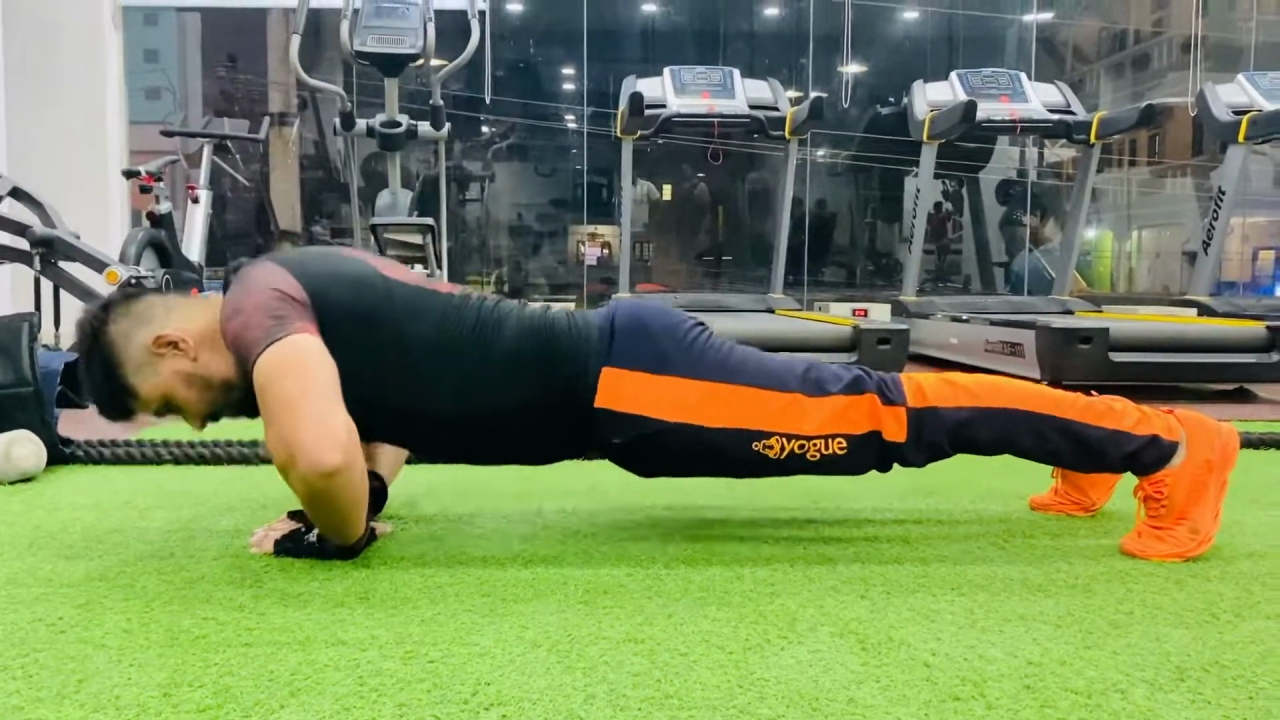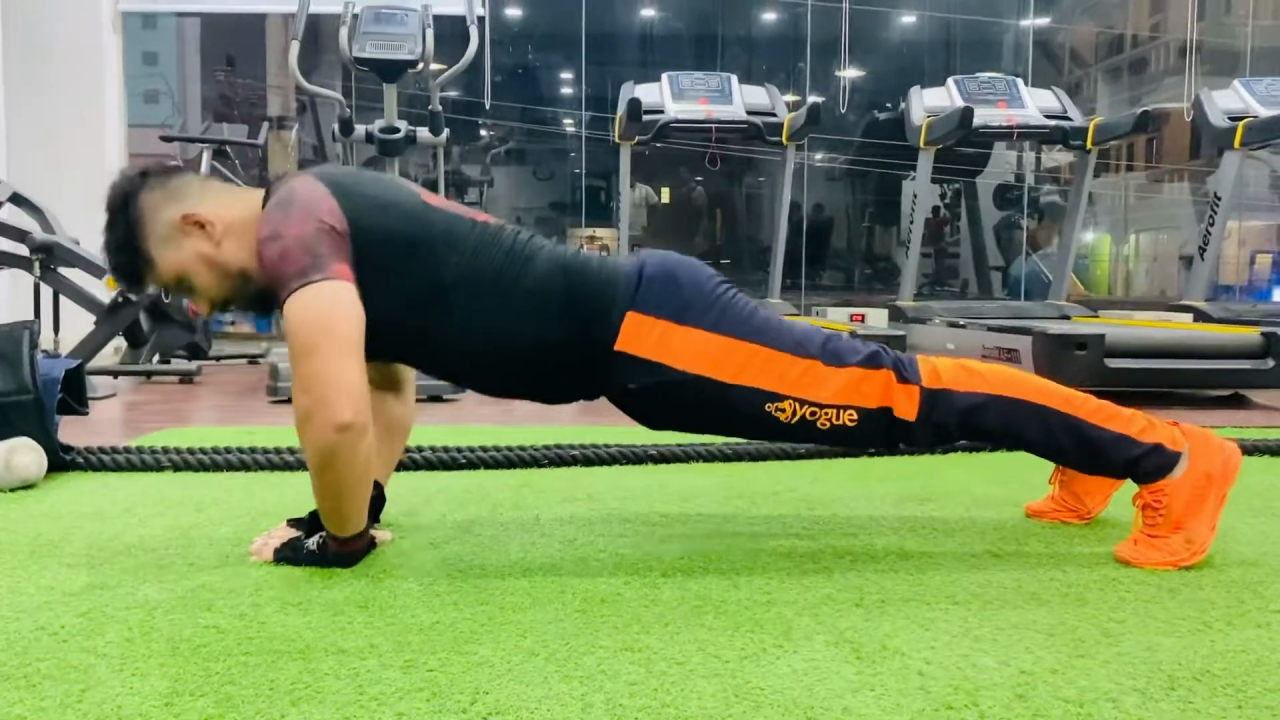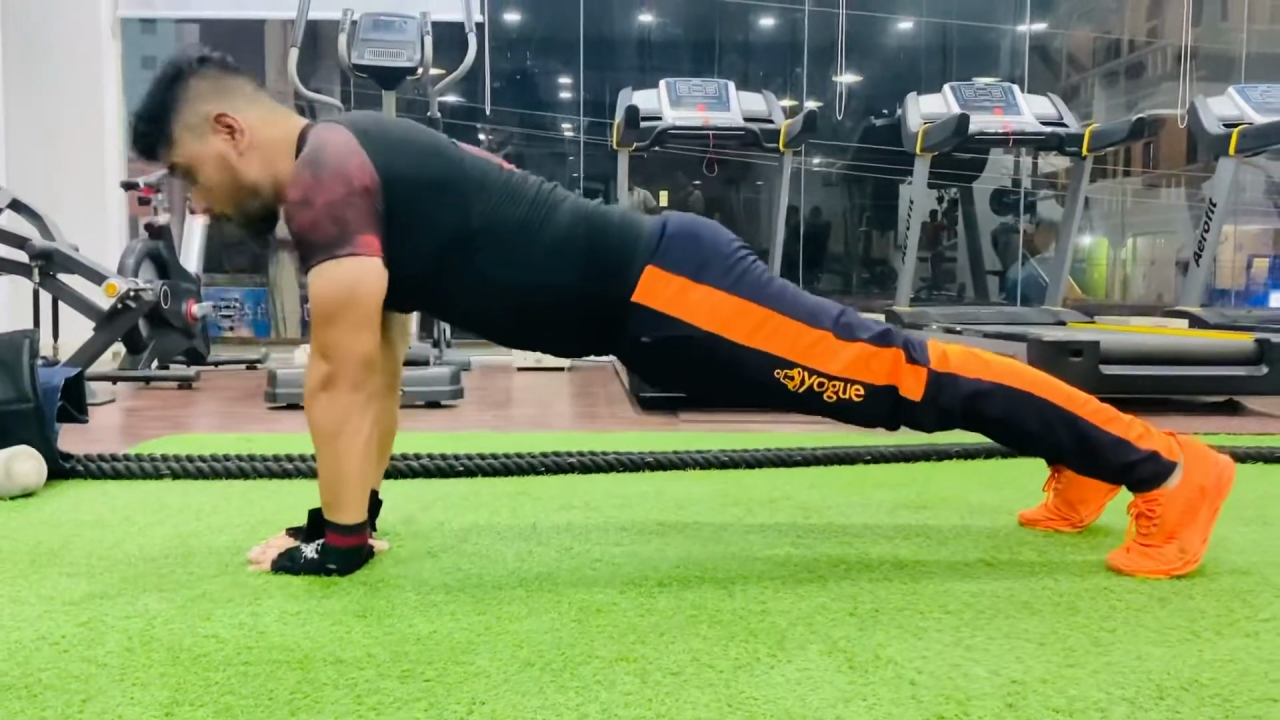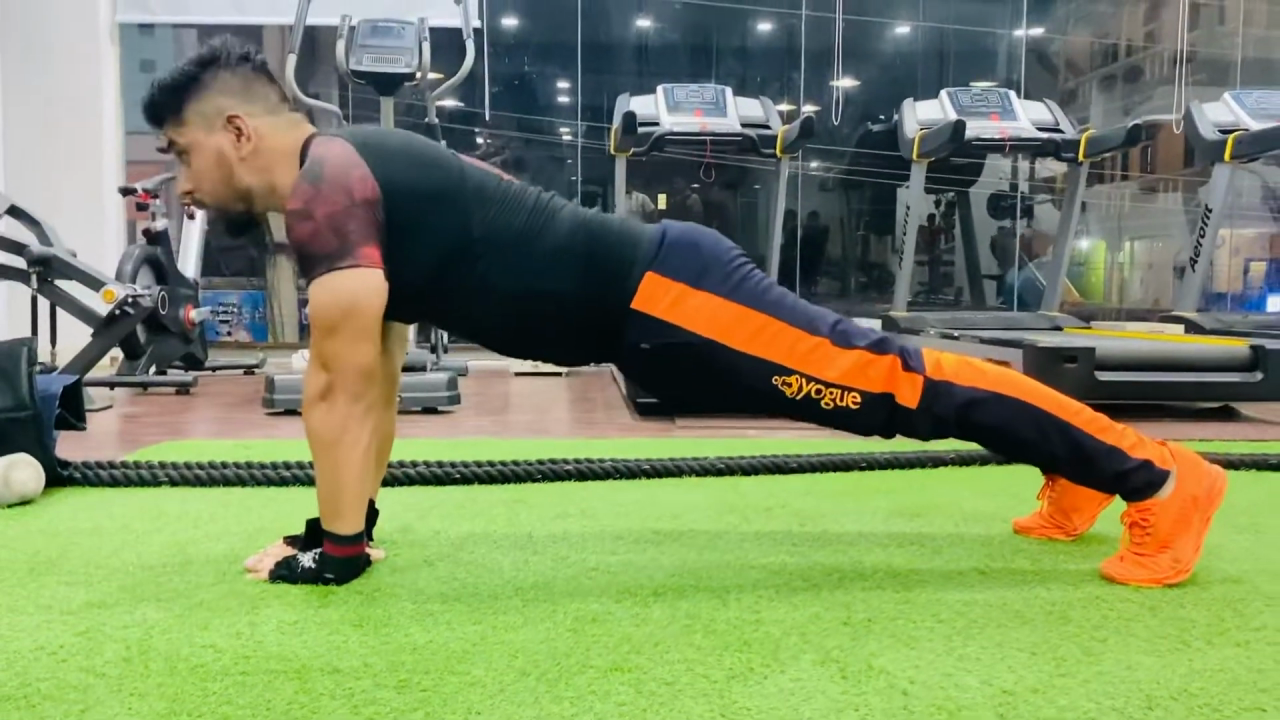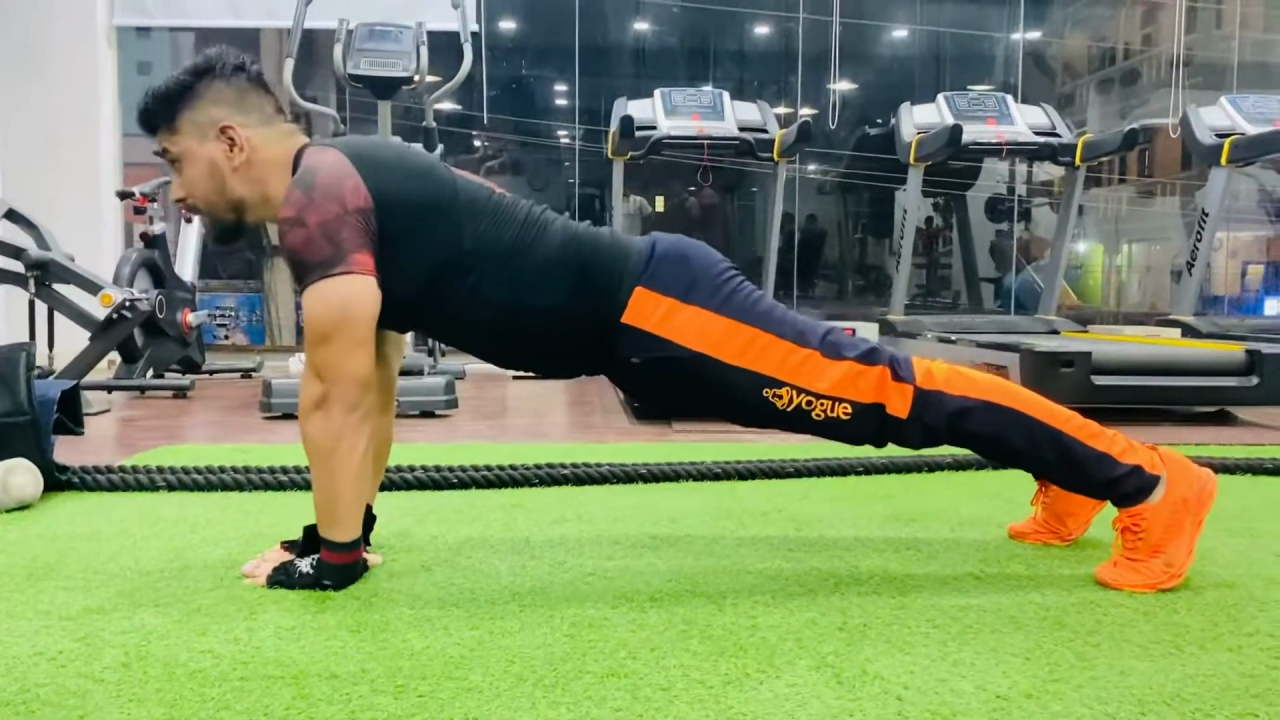
dt=0.2s
person 1, frame 1
left shoulder: (253, 304)
right shoulder: (297, 294)
left elbow: (321, 451)
left wrist: (339, 532)
right wrist: (367, 484)
left hip: (618, 385)
right hip: (610, 360)
left knee: (875, 418)
right knee: (845, 404)
left ankle: (1165, 444)
right ankle: (1092, 426)
person 1, frame 2
left shoulder: (288, 225)
right shoulder: (321, 210)
left elbow: (335, 413)
right elbow: (388, 372)
left wrist: (338, 533)
right wrist: (362, 495)
left hip: (638, 334)
right hip: (631, 317)
left knee: (888, 396)
right knee: (869, 393)
left ankle: (1167, 457)
right ankle: (1094, 455)
person 1, frame 3
left shoulder: (320, 172)
right shoulder: (348, 162)
left elbow: (341, 378)
right elbow: (381, 361)
left wrist: (339, 537)
right wrist: (355, 503)
left hip: (659, 290)
right hip: (648, 283)
left knee: (892, 377)
right knee: (878, 368)
left ankle: (1165, 470)
right ankle: (1081, 469)
person 1, frame 4
left shoulder: (324, 189)
right shoulder: (346, 176)
left elbow: (338, 386)
right elbow: (374, 371)
left wrist: (335, 548)
right wrist: (350, 516)
left hip: (658, 297)
right hip: (645, 297)
left knee: (887, 384)
right knee: (874, 384)
left ankle: (1156, 480)
right ankle: (1079, 471)
person 1, frame 5
left shoulder: (317, 198)
right shoulder: (340, 186)
left elbow: (336, 394)
right elbow: (371, 379)
left wrist: (334, 553)
right wrist: (349, 518)
left hip: (648, 311)
right hip: (636, 305)
left knee: (879, 394)
right knee: (868, 394)
left ankle: (1148, 486)
right ankle: (1076, 475)
